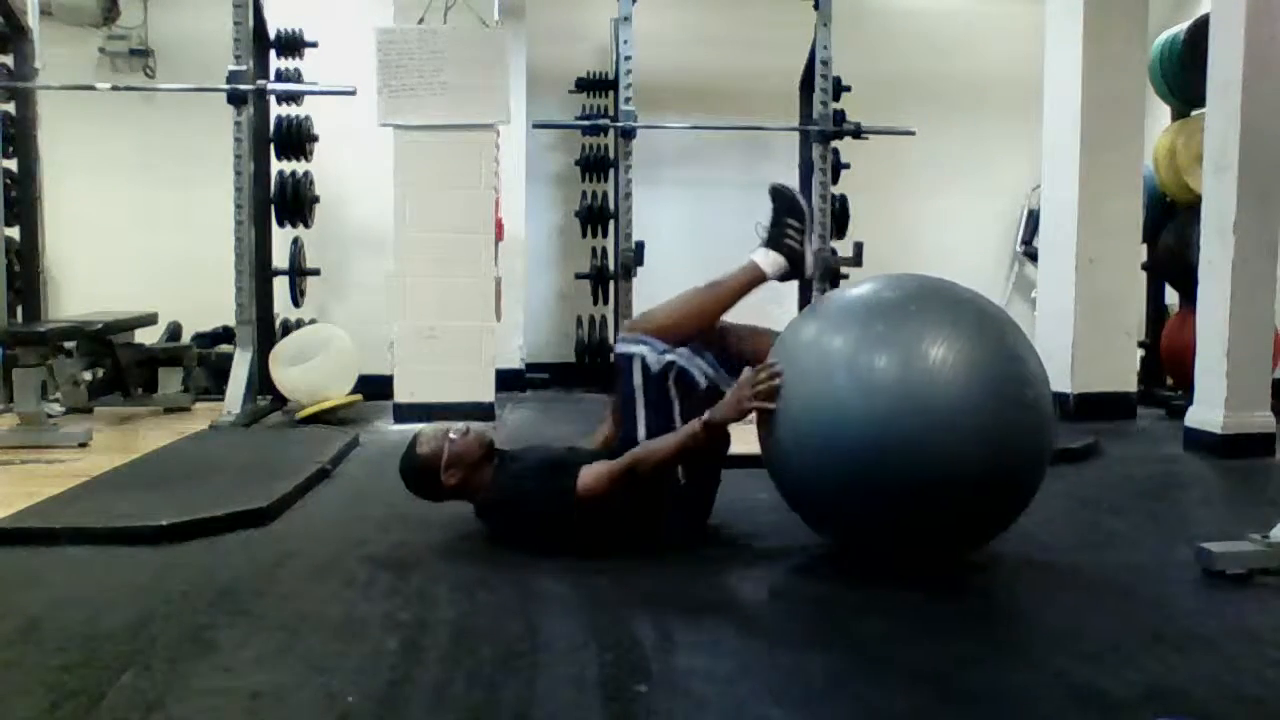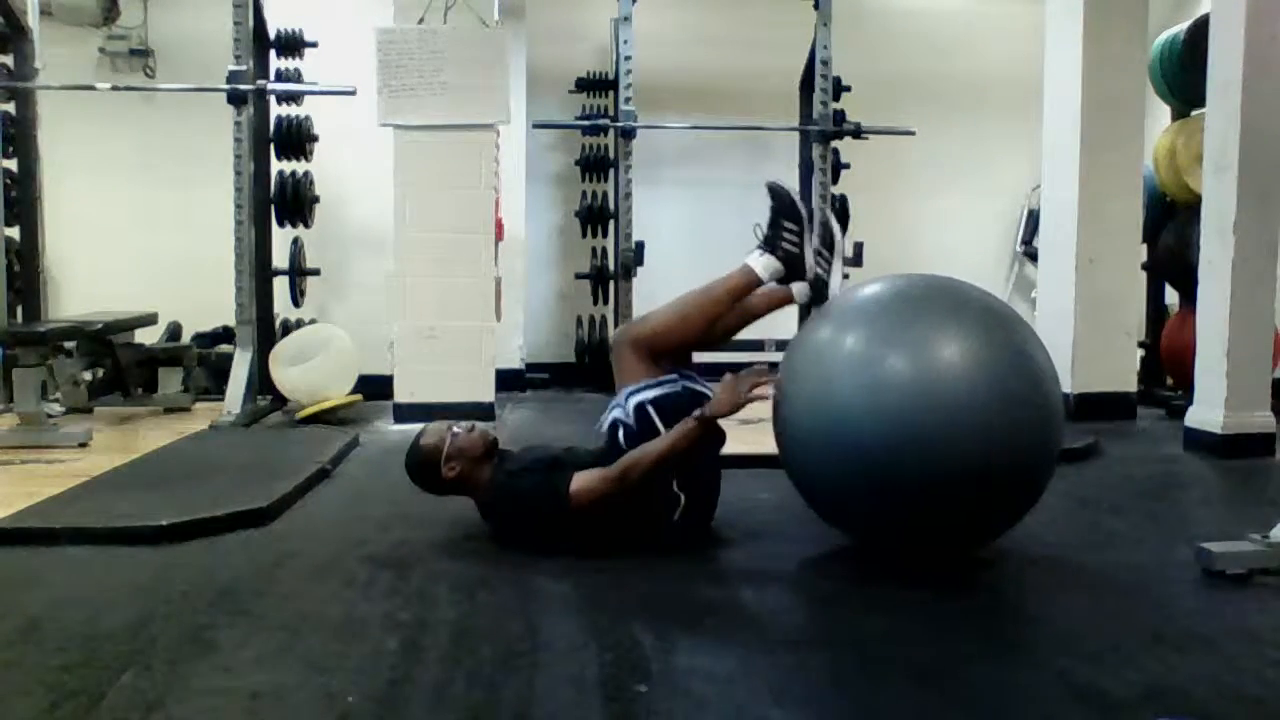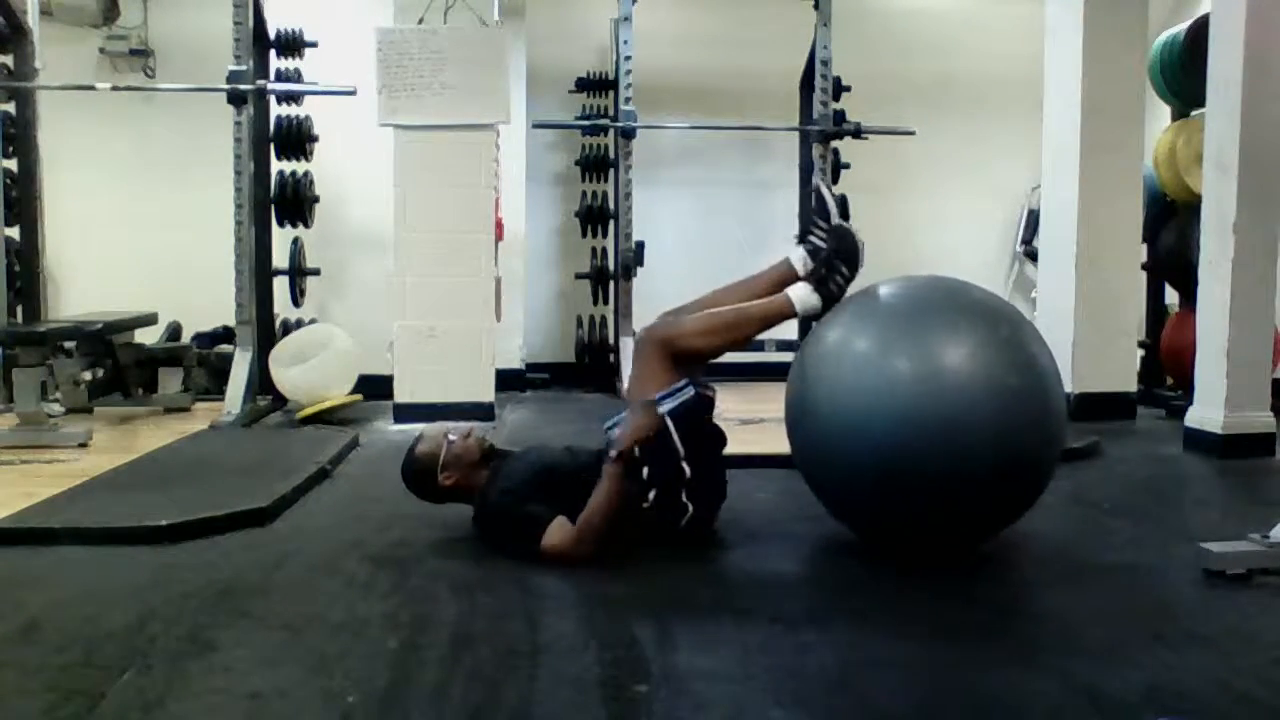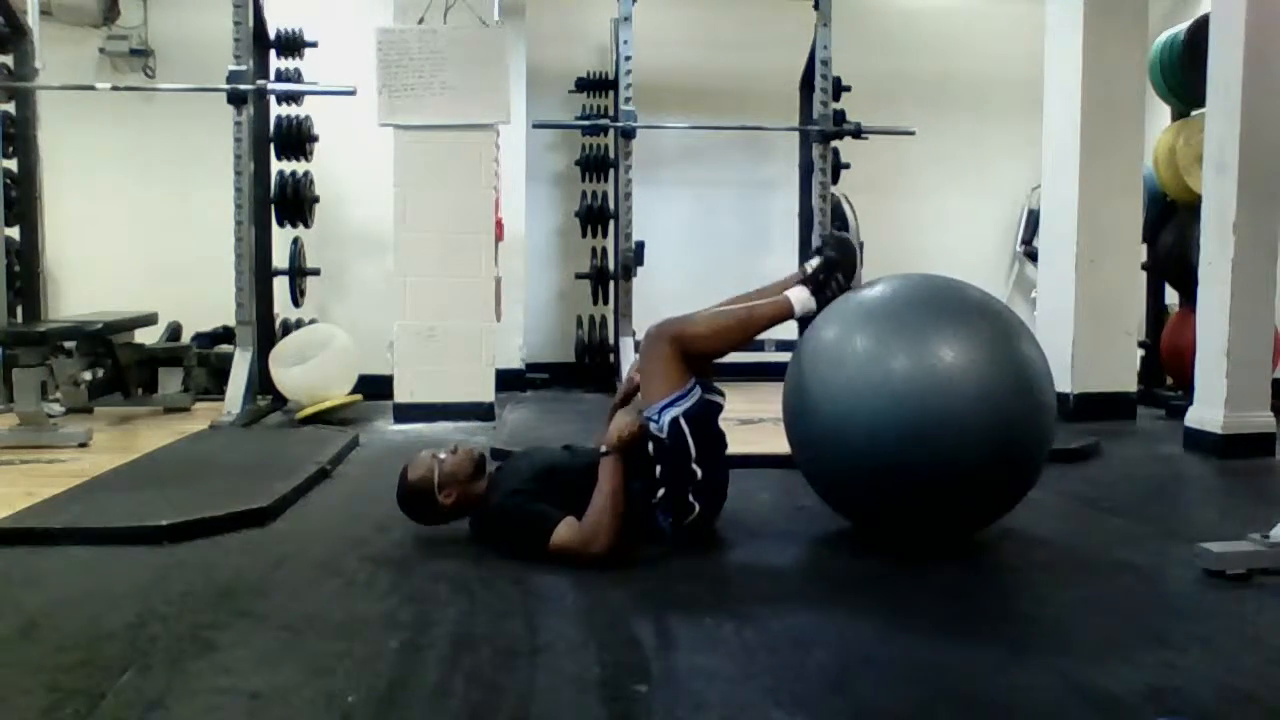
dt=0.3s
person 1, frame 1
left shoulder: (508, 474)
right shoulder: (516, 496)
right elbow: (620, 474)
right wrist: (713, 419)
left hip: (662, 485)
right hip: (671, 496)
left knee: (700, 332)
right knee: (638, 338)
right ankle: (774, 257)
person 1, frame 2
left shoulder: (509, 472)
right shoulder: (511, 494)
right elbow: (616, 480)
right wrist: (706, 414)
left hip: (668, 486)
right hip: (673, 497)
left knee: (668, 333)
right knee: (630, 343)
left ankle: (804, 288)
right ankle: (769, 260)
person 1, frame 3
left shoulder: (508, 473)
right shoulder: (499, 509)
right elbow: (582, 544)
left wrist: (635, 411)
right wrist: (621, 451)
left hip: (672, 480)
right hip: (676, 501)
left knee: (673, 327)
right knee: (655, 341)
left ankle: (805, 262)
right ankle: (810, 295)
person 1, frame 4
left shoulder: (504, 478)
right shoulder: (500, 514)
right elbow: (594, 541)
left wrist: (618, 407)
right wrist: (614, 447)
left hip: (656, 471)
right hip: (678, 500)
left knee: (684, 335)
right knee: (663, 338)
left ankle: (811, 279)
right ankle: (805, 298)
